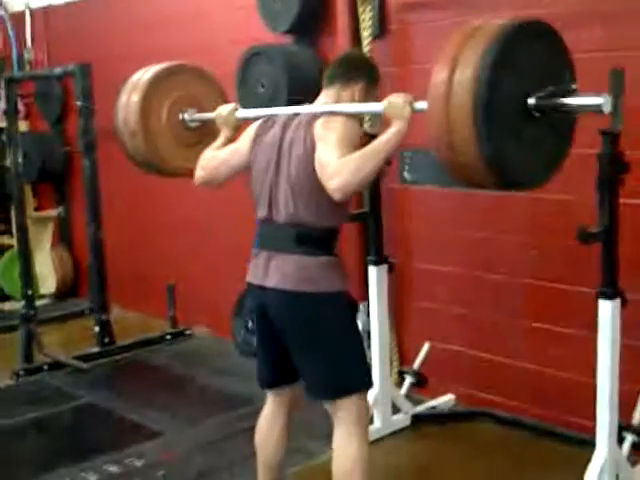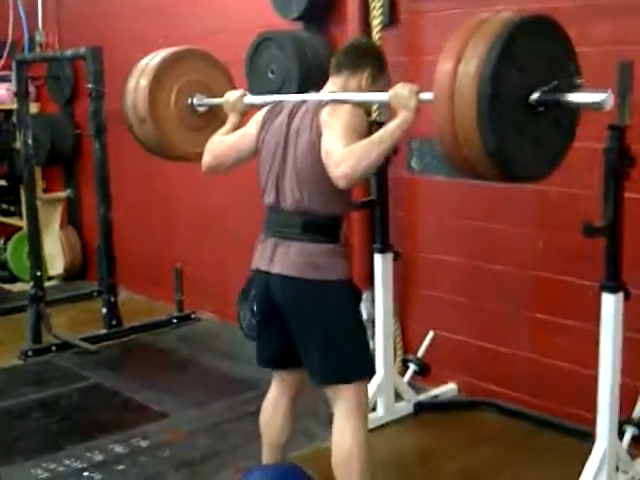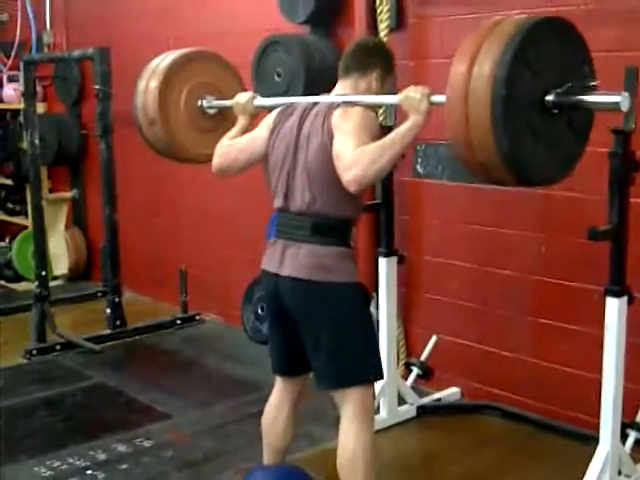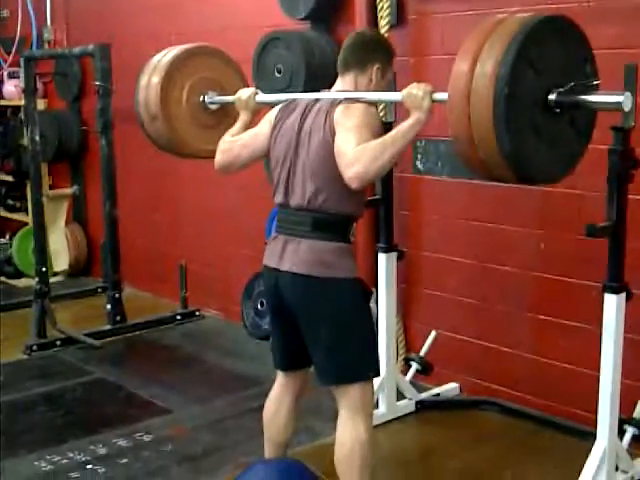
dt=0.2s
person 1, frame 1
left shoulder: (264, 125)
right shoulder: (337, 124)
left elbow: (204, 173)
right elbow: (339, 182)
left wrist: (226, 129)
right wrist: (397, 128)
left hip: (264, 277)
right hip: (310, 281)
left knee: (279, 397)
right knee: (350, 414)
person 1, frame 2
left shoulder: (272, 112)
right shoulder: (343, 111)
left elbow: (212, 159)
right elbow: (344, 170)
left wrist: (234, 115)
right wrist: (402, 118)
left hip: (269, 263)
right hip: (315, 268)
left knee: (285, 380)
right knee: (349, 400)
person 1, frame 3
left shoulder: (282, 114)
right shoulder: (353, 114)
left elbow: (221, 162)
right elbow: (355, 173)
left wrist: (243, 117)
right wrist: (413, 121)
left hip: (277, 266)
right hip: (324, 271)
left knee: (287, 384)
right knee: (356, 404)
person 1, frame 4
left shoulder: (284, 110)
right shoulder: (356, 111)
left elbow: (224, 159)
right elbow: (356, 171)
left wrist: (244, 114)
right wrist: (415, 118)
left hip: (278, 262)
right hip: (324, 267)
left knee: (288, 378)
right knee: (355, 401)
